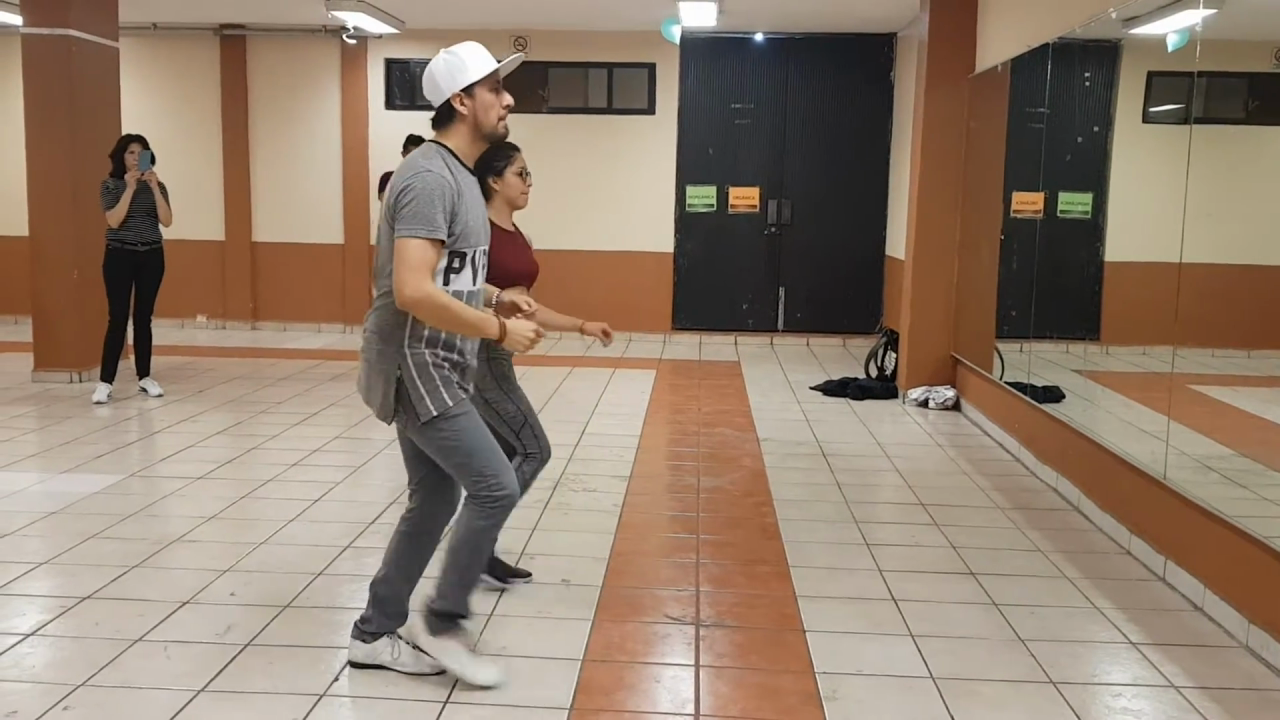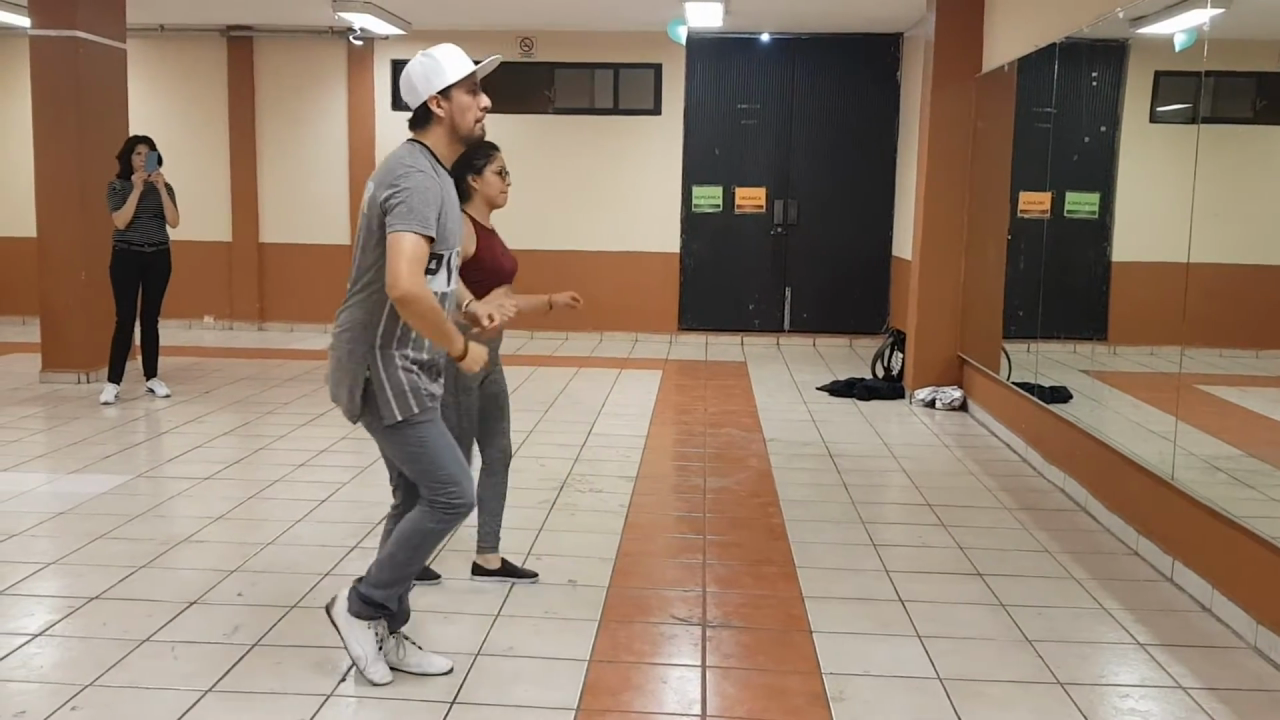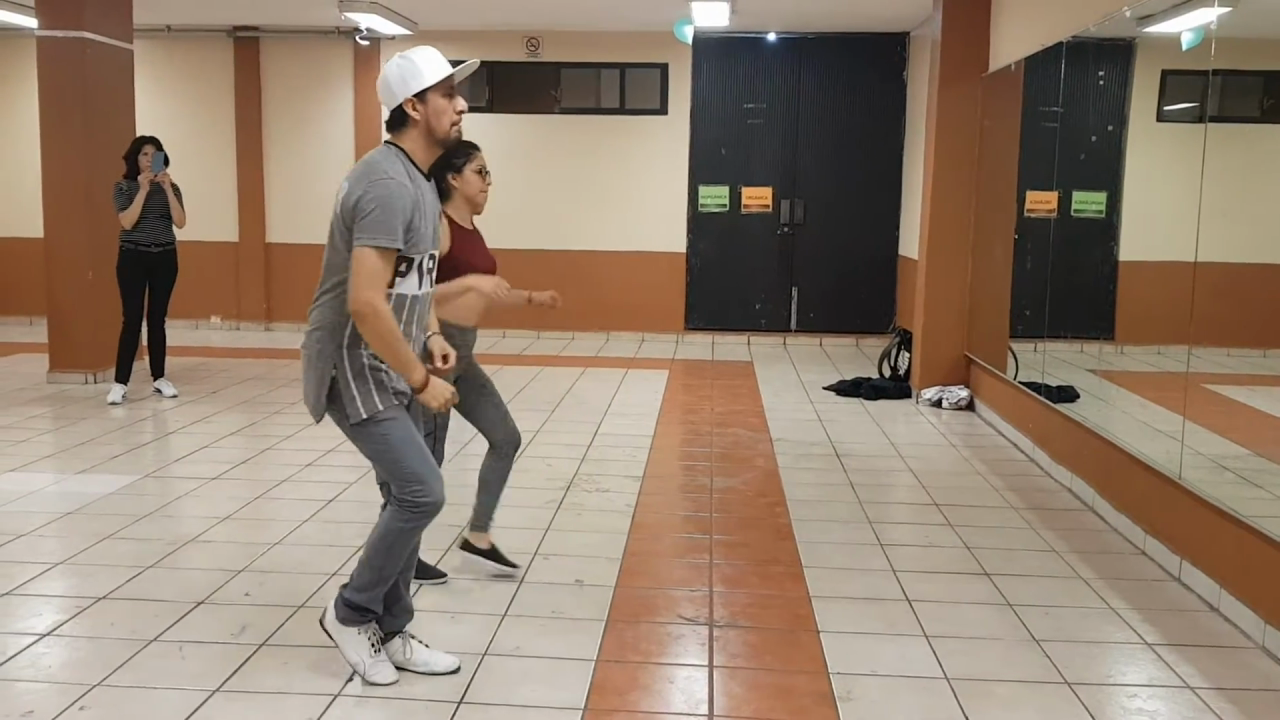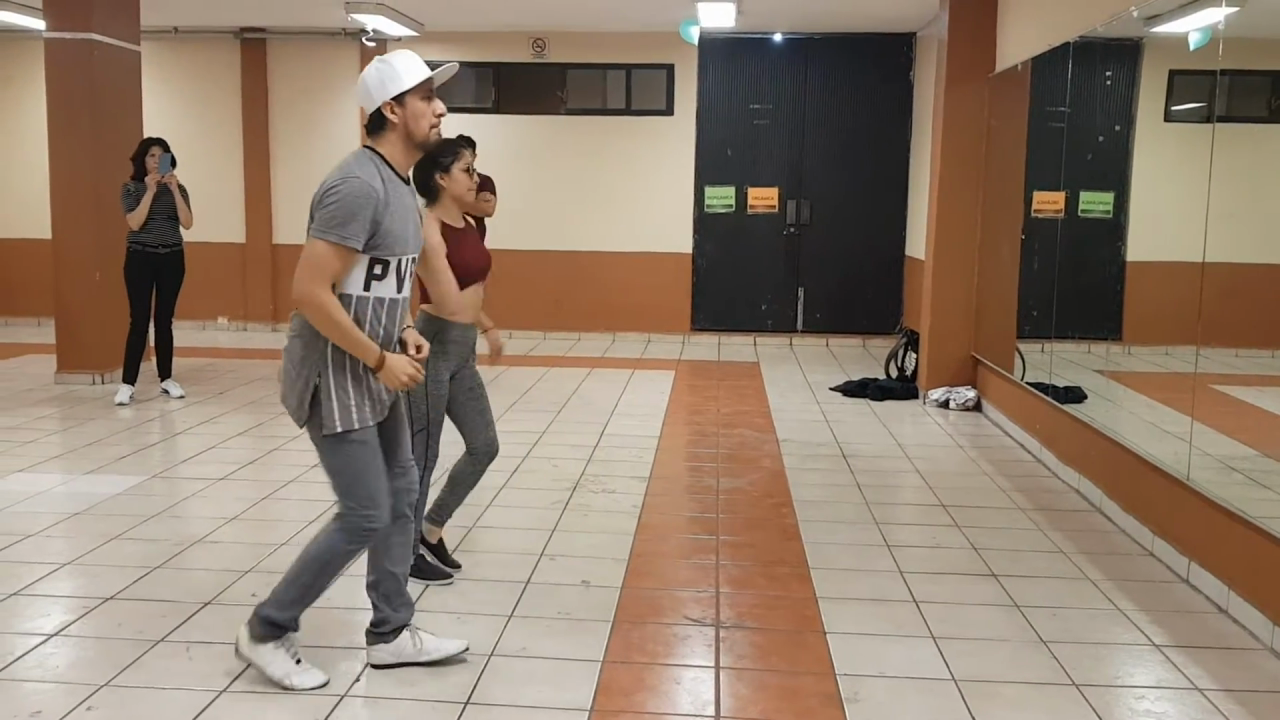
dt=0.2s
person 1, frame 1
left shoulder: (458, 174)
right shoulder: (430, 178)
right elbow: (414, 293)
left wrist: (495, 298)
right wrist: (498, 330)
left hip: (435, 368)
right hip: (413, 368)
left knee: (434, 499)
right knee: (496, 487)
left ankle: (375, 633)
right ankle: (443, 623)
person 1, frame 2
left shoulder: (428, 172)
right shoulder: (415, 179)
right elbow: (405, 288)
left wrist: (467, 306)
right wrist: (460, 350)
left hip: (410, 366)
right hip: (381, 369)
left knee: (418, 499)
right knee: (452, 494)
left ankle: (385, 634)
right ankle: (362, 605)
person 1, frame 3
left shoulder: (417, 179)
right shoulder: (386, 183)
right elbow: (363, 301)
left wrist: (430, 335)
right wrist: (421, 378)
left hip: (391, 368)
right hip: (352, 368)
left knee: (409, 496)
right knee: (420, 492)
left ankle: (390, 635)
right ankle: (355, 614)
person 1, frame 4
left shoulder: (400, 183)
right shoulder: (357, 185)
right elbow: (309, 292)
left wrist: (406, 332)
right wrist: (380, 359)
left hip: (374, 372)
right hip: (332, 377)
left knee: (399, 494)
right knee: (360, 518)
left ankle: (392, 631)
right ankle: (267, 632)
person 2, frame 1
left shoulder: (517, 236)
left elbow: (528, 307)
left wrist: (583, 326)
left hip: (498, 356)
right hip: (476, 358)
left knee: (506, 456)
right knee: (535, 451)
person 2, frame 2
left shoulder: (489, 232)
right shoulder: (462, 229)
left wrist: (551, 301)
right wrist: (468, 322)
left hip: (487, 358)
left knee: (498, 455)
left ankle: (489, 558)
person 2, frame 3
left shoulder: (469, 229)
left wrist: (530, 298)
right wrist: (468, 282)
left hip: (462, 353)
left knee: (506, 439)
right knee: (426, 457)
left ankle: (479, 537)
person 2, frame 4
left shoulder: (468, 225)
right shoulder: (427, 231)
left wrist: (487, 327)
left hip: (462, 351)
right hip: (432, 350)
left knee: (485, 447)
right knee: (423, 456)
left ankle: (431, 529)
person 3, frame 1
left shoulder: (157, 186)
right shoulder: (110, 185)
left elbow: (167, 221)
right elbow: (114, 221)
left wrist: (154, 188)
right wrist: (130, 189)
left hip: (151, 257)
right hip: (119, 256)
left knee: (143, 318)
right knee: (118, 319)
left ankle: (144, 377)
right ankle: (105, 382)
person 3, frame 2
left shoulder: (164, 187)
right shoulder: (117, 186)
left elbow: (174, 222)
right elbow: (121, 222)
left wrist: (161, 189)
right wrist: (137, 190)
left hip: (158, 258)
right hip: (126, 257)
left knee: (150, 319)
right knee: (125, 320)
left ankle: (152, 378)
right ankle: (113, 383)
person 3, frame 3
left shoulder: (170, 187)
right shoulder: (123, 187)
left elbow: (180, 222)
right elbow: (127, 222)
left wrist: (167, 189)
right wrist: (143, 190)
left hip: (164, 258)
right hip: (133, 258)
left knee: (157, 320)
right knee: (132, 320)
left ankle: (159, 378)
right ankle: (120, 383)
person 3, frame 4
left shoulder: (177, 188)
right shoulder: (131, 188)
left elbow: (187, 223)
right elbow: (134, 223)
left wrist: (174, 190)
right wrist: (150, 191)
left hip: (171, 259)
right hip: (140, 259)
left knee: (164, 320)
right knee: (139, 321)
left ankle: (166, 379)
right ankle: (127, 383)
